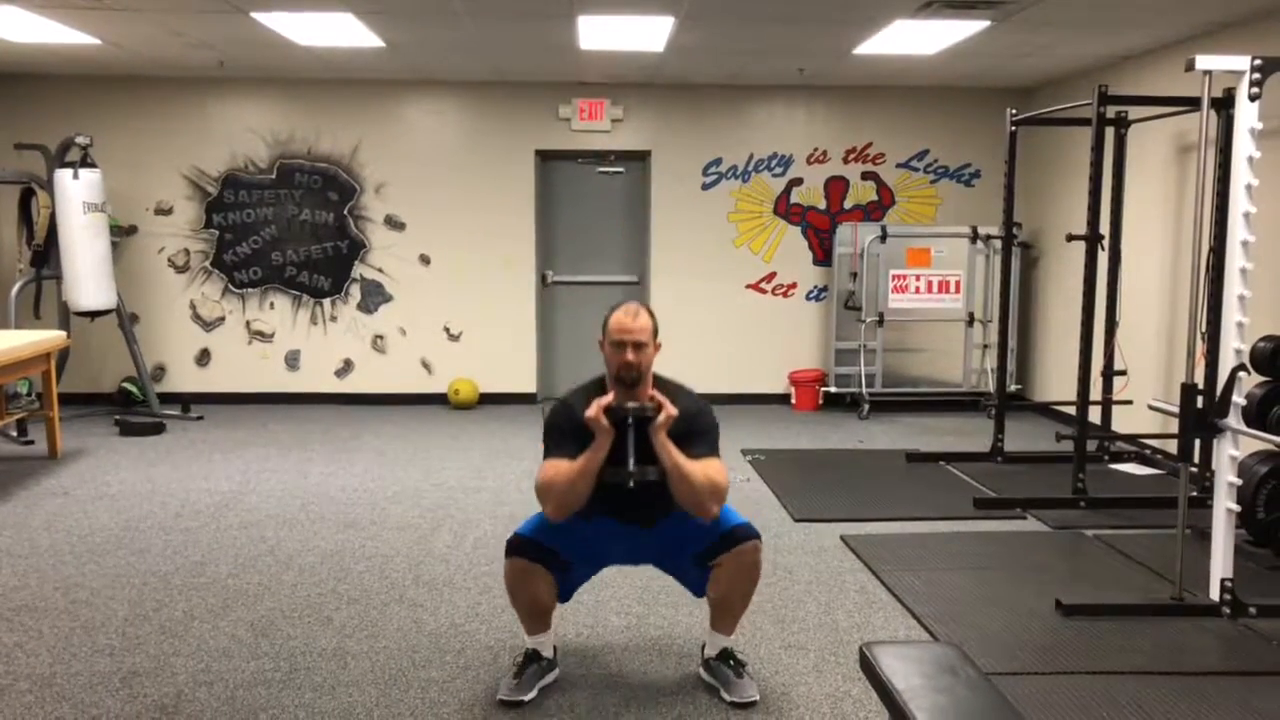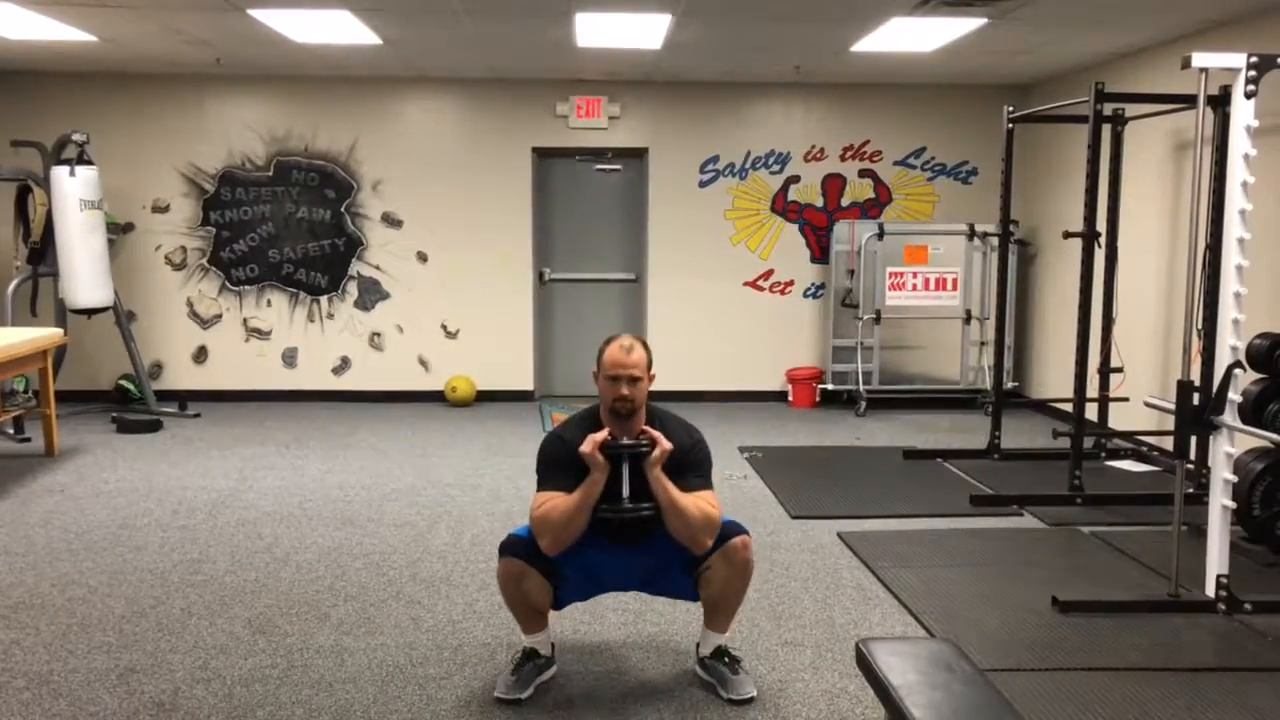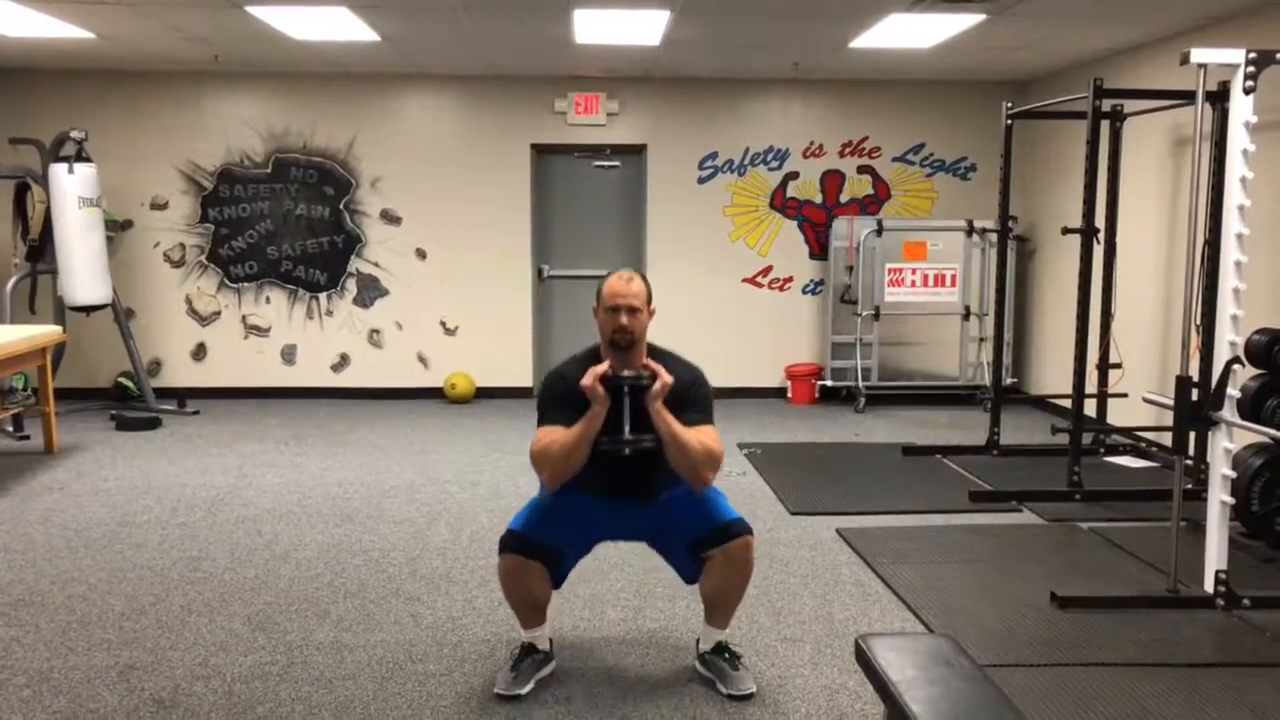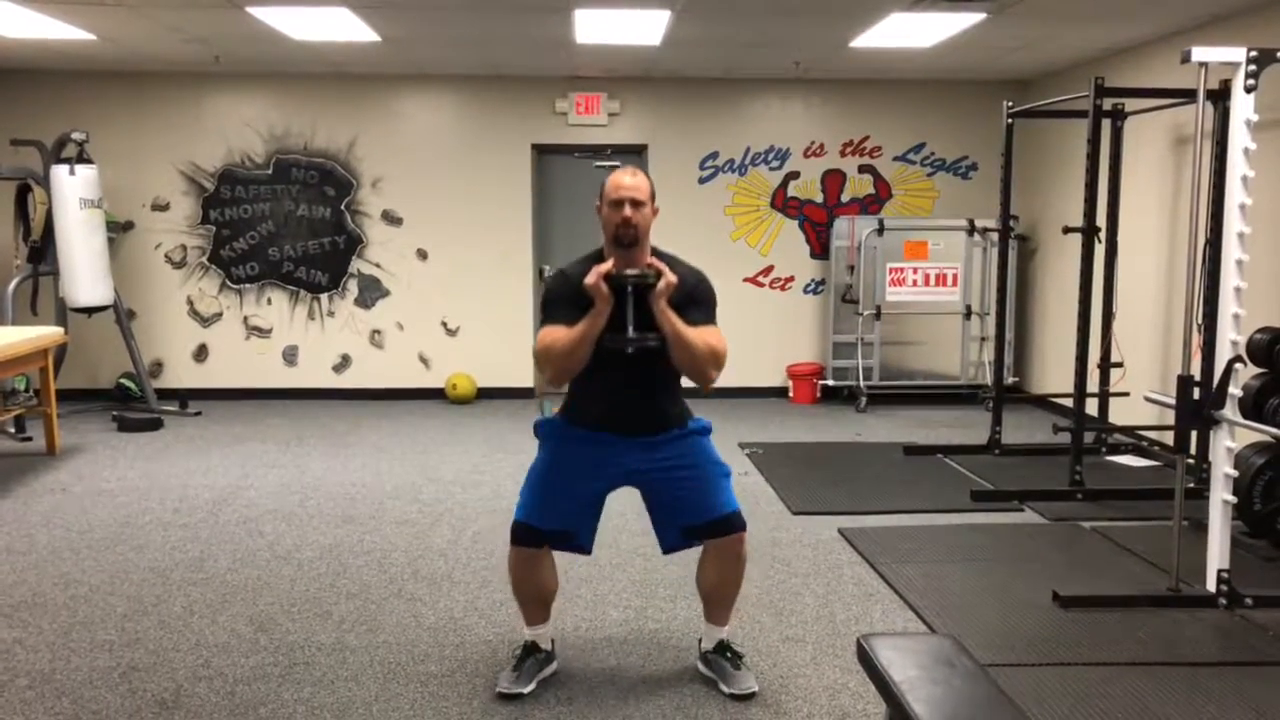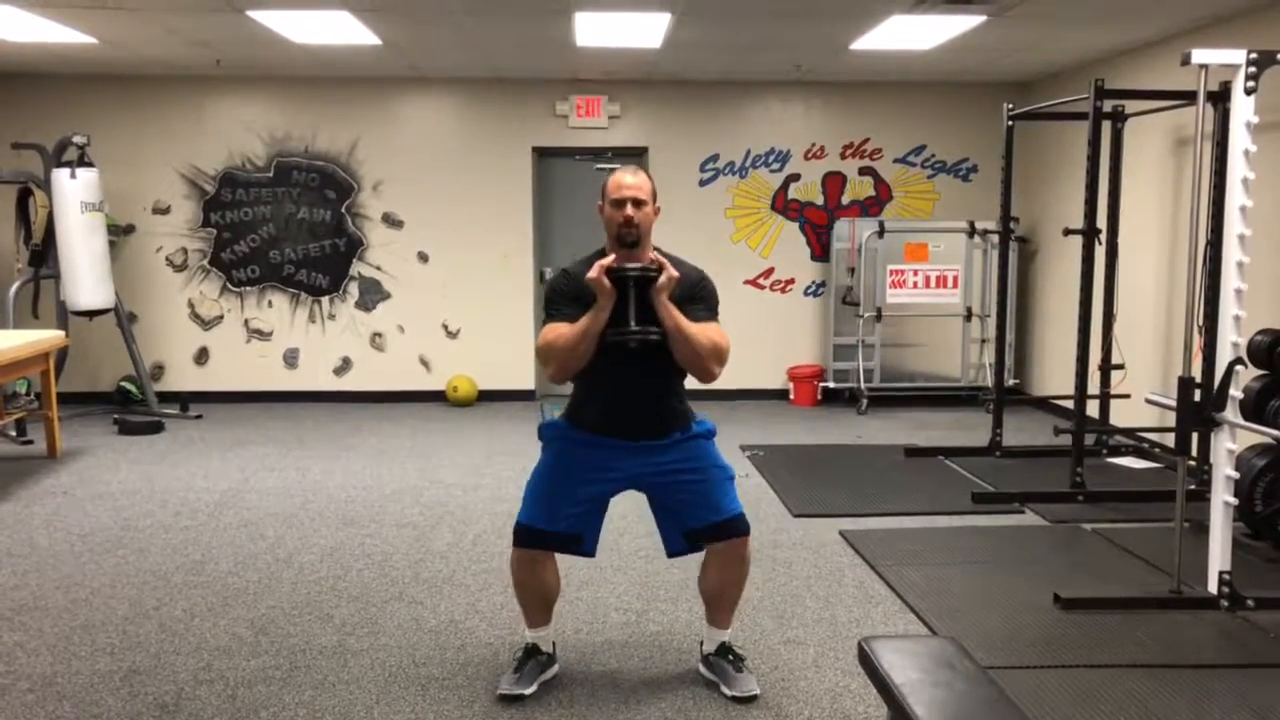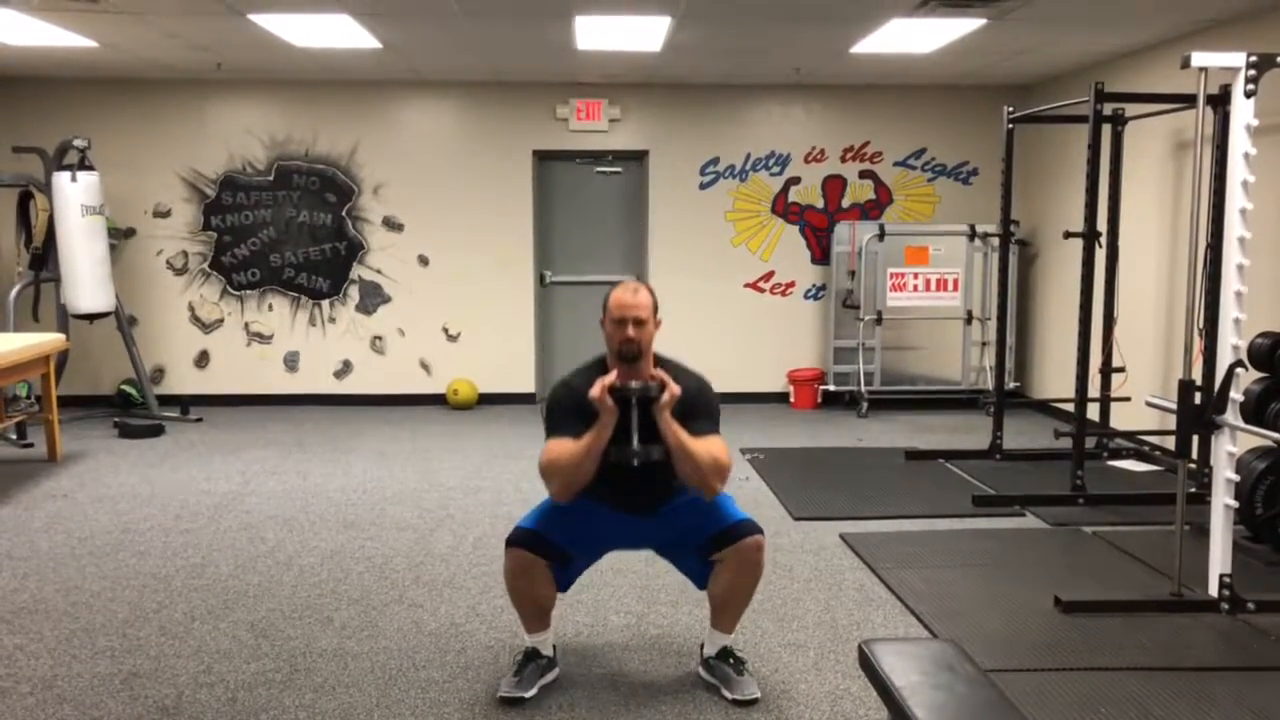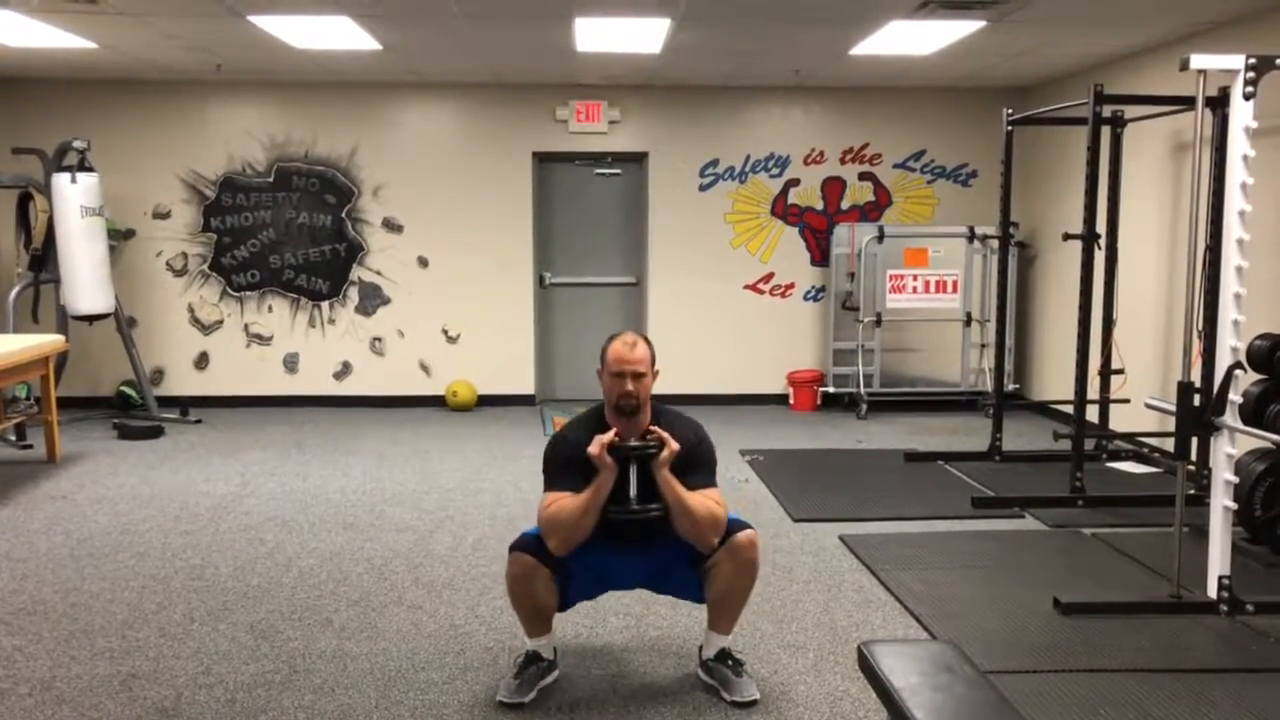
dt=0.4s
person 1, frame 1
left shoulder: (689, 410)
right shoulder: (572, 411)
left elbow: (708, 506)
right elbow: (555, 506)
left wrist: (661, 439)
right wrist: (601, 441)
left hip: (669, 521)
right hip: (592, 522)
left knee: (744, 544)
right knee: (522, 552)
left ankle: (717, 653)
right ankle: (541, 653)
person 1, frame 2
left shoulder: (682, 440)
right shoulder: (565, 442)
left elbow: (702, 539)
right elbow: (549, 541)
left wrist: (655, 473)
right wrist: (596, 475)
left hip: (663, 552)
right hip: (586, 553)
left knee: (735, 546)
right knee: (515, 557)
left ankle: (712, 651)
right ankle: (538, 652)
person 1, frame 3
left shoulder: (683, 379)
right shoulder: (566, 380)
left elbow: (703, 474)
right elbow: (550, 475)
left wrist: (657, 408)
right wrist: (596, 409)
left hip: (665, 496)
right hip: (584, 497)
left knee: (737, 543)
right knee: (516, 551)
left ankle: (712, 647)
right ankle: (536, 647)
person 1, frame 4
left shoulder: (686, 281)
right shoulder: (570, 282)
left elbow: (708, 371)
right elbow: (553, 372)
left wrist: (661, 307)
right wrist: (601, 308)
left hip: (669, 435)
right hip: (583, 435)
left knee: (728, 534)
right knee: (528, 538)
left ankle: (714, 646)
right ankle: (538, 646)
person 1, frame 5
left shoulder: (689, 280)
right shoulder: (573, 281)
left elbow: (710, 367)
right elbow: (556, 368)
left wrist: (664, 302)
right wrist: (602, 305)
left hip: (674, 440)
right hip: (587, 439)
left knee: (731, 538)
right knee: (532, 541)
left ankle: (717, 648)
right ankle: (539, 649)
person 1, frame 6
left shoulder: (689, 388)
right shoulder: (574, 391)
left elbow: (711, 484)
right elbow: (559, 487)
left wrist: (665, 419)
right wrist: (605, 420)
left hip: (671, 503)
right hip: (594, 506)
left knee: (747, 543)
right knee: (523, 549)
left ankle: (716, 652)
right ankle: (540, 652)
person 1, frame 7
left shoulder: (687, 437)
right shoulder: (572, 442)
left elbow: (708, 536)
right elbow: (557, 541)
left wrist: (663, 473)
right wrist: (604, 476)
left hip: (667, 550)
right hip: (592, 551)
left knee: (742, 543)
right knee: (524, 559)
left ankle: (715, 654)
right ankle: (540, 655)
